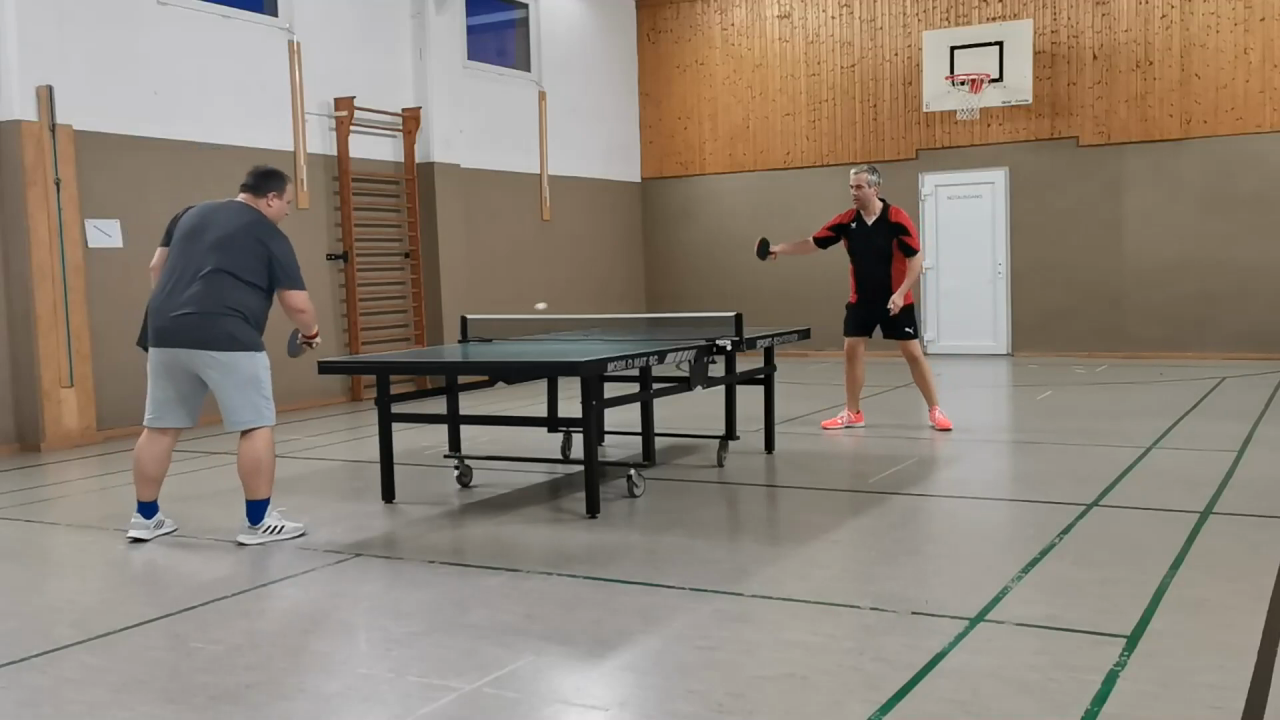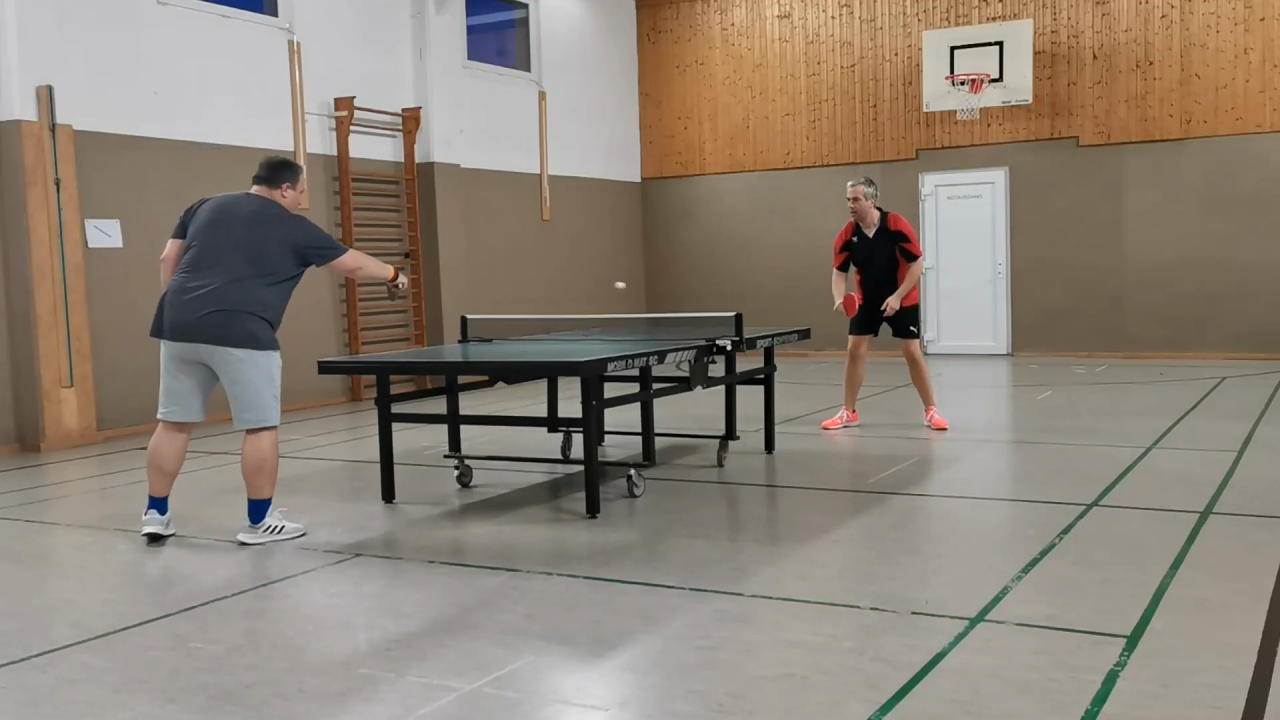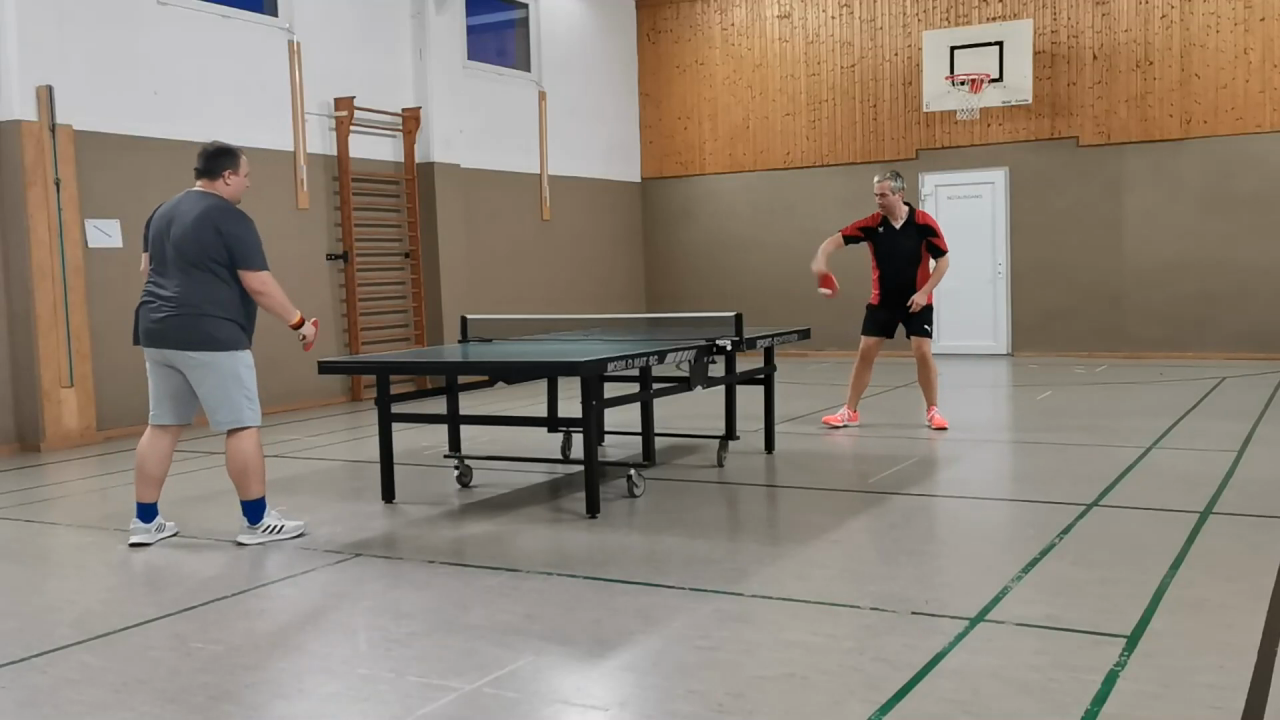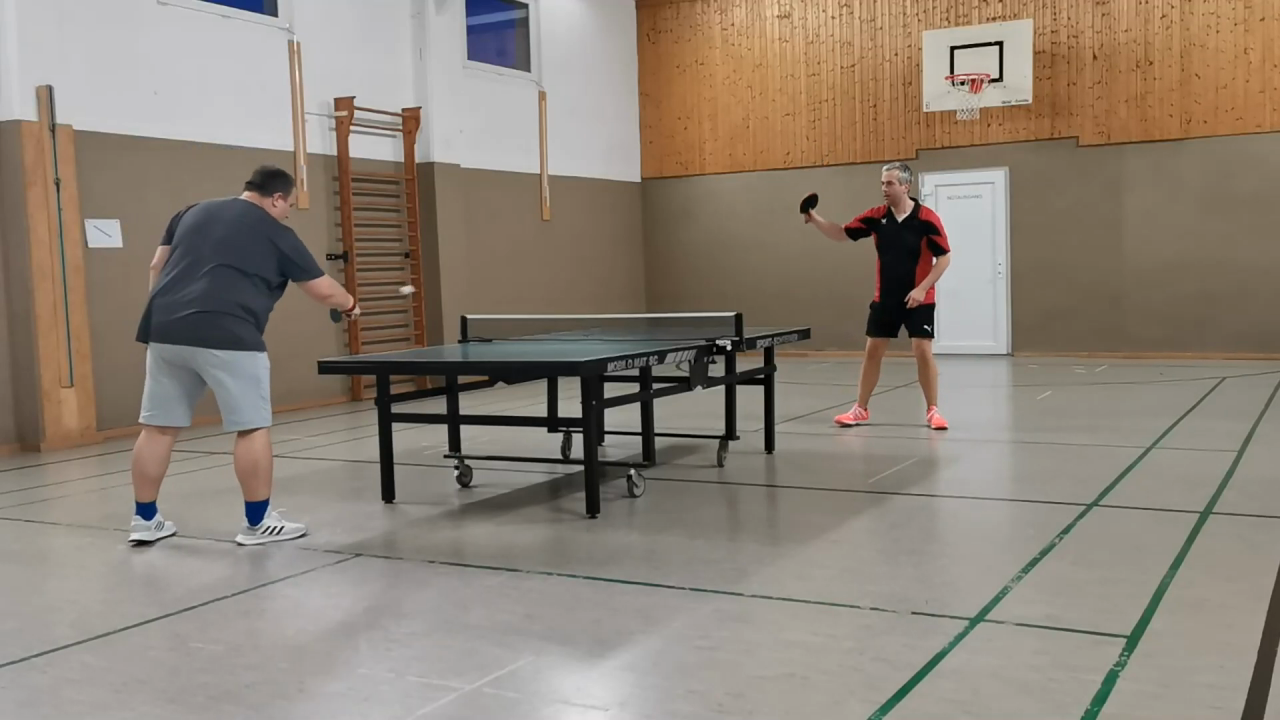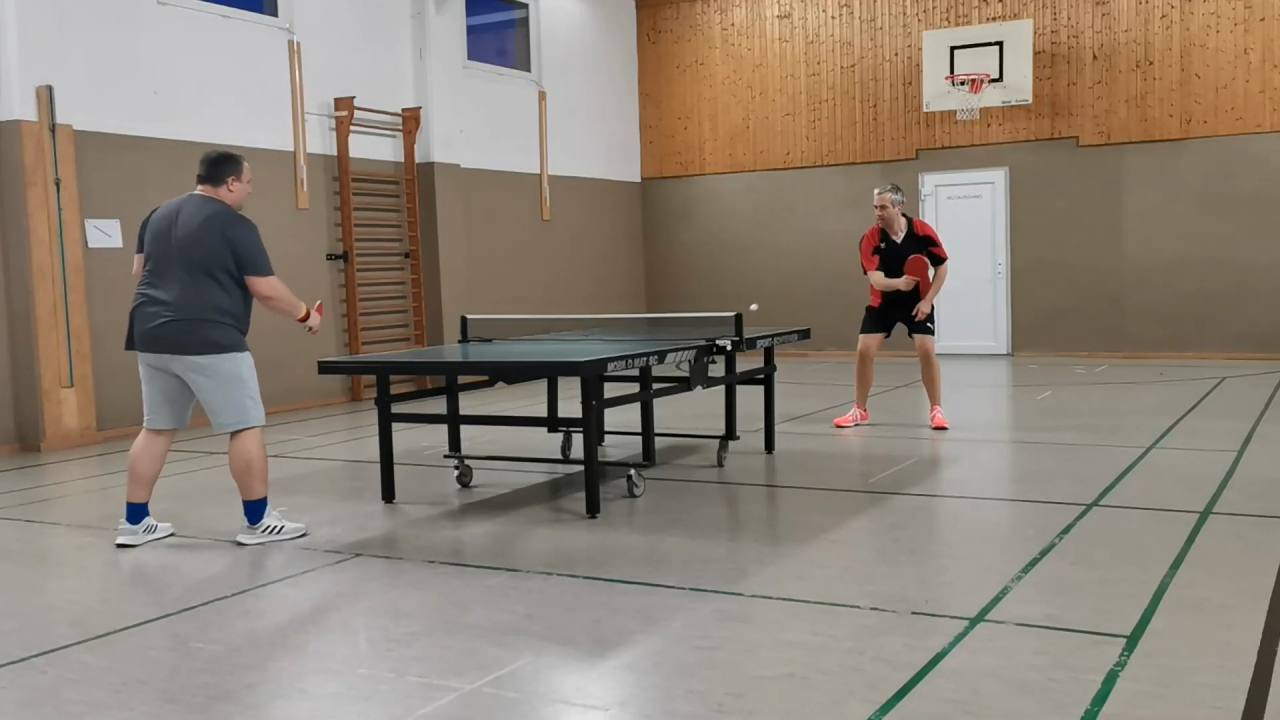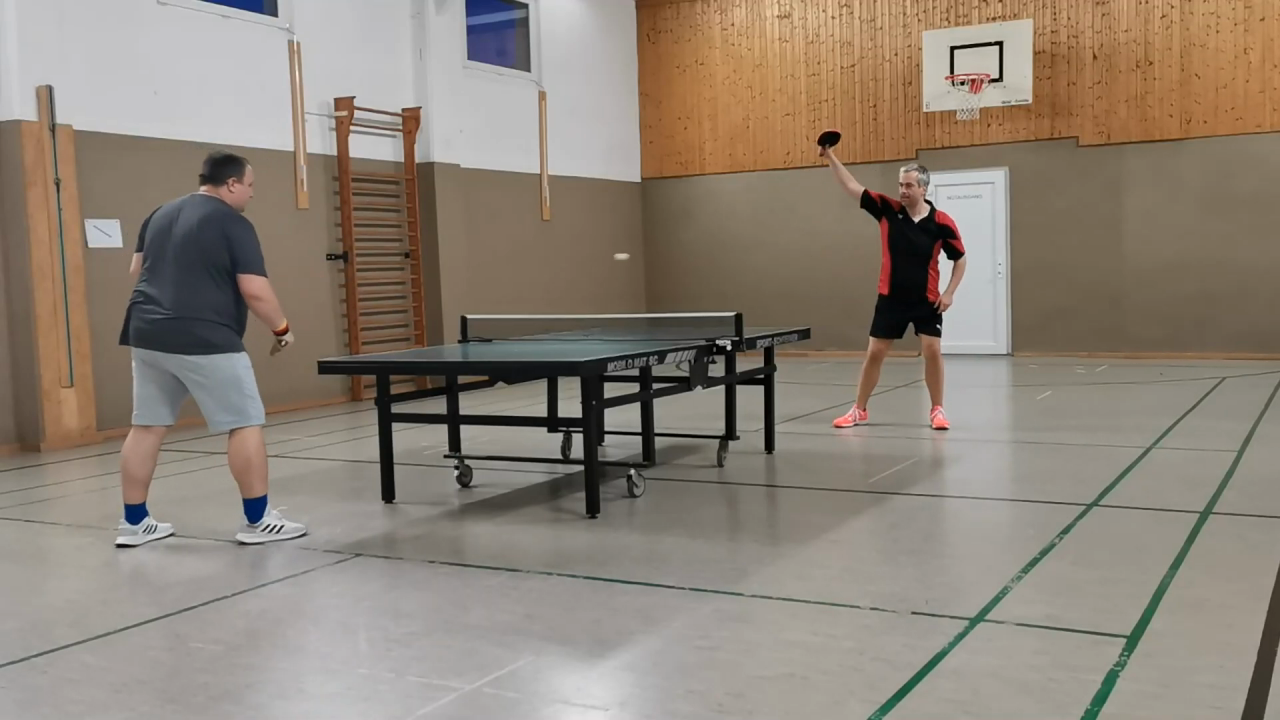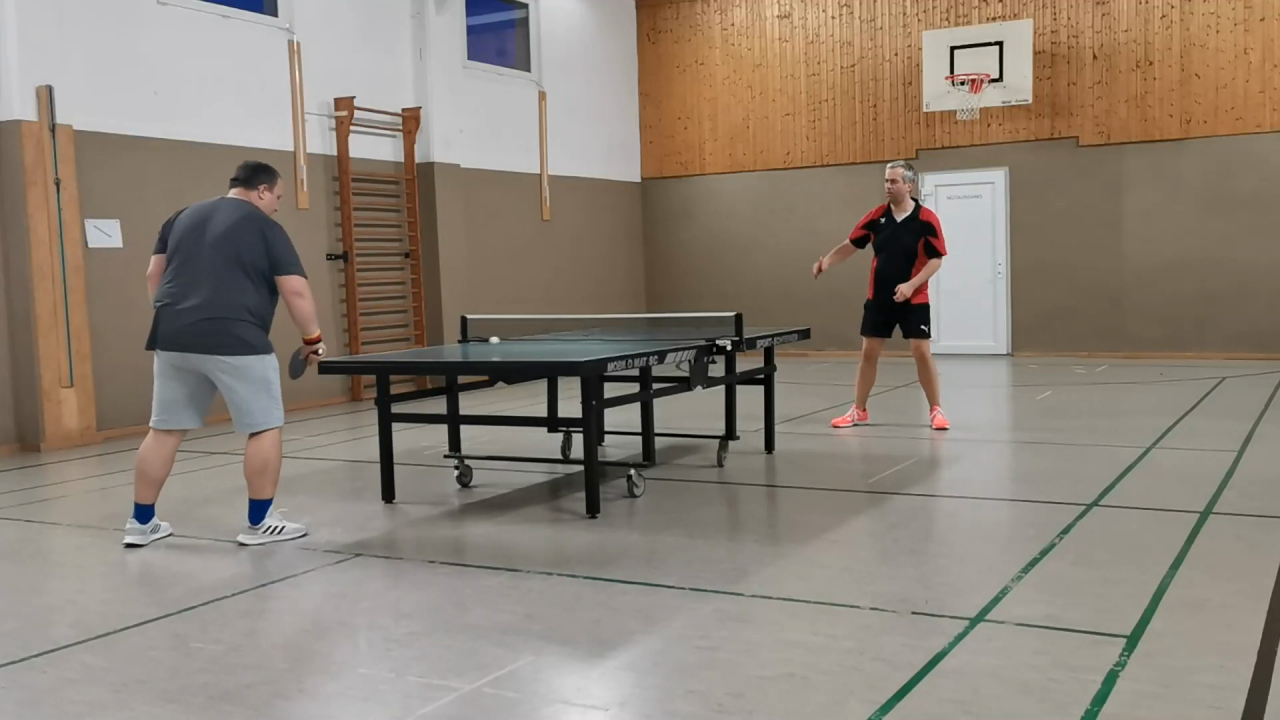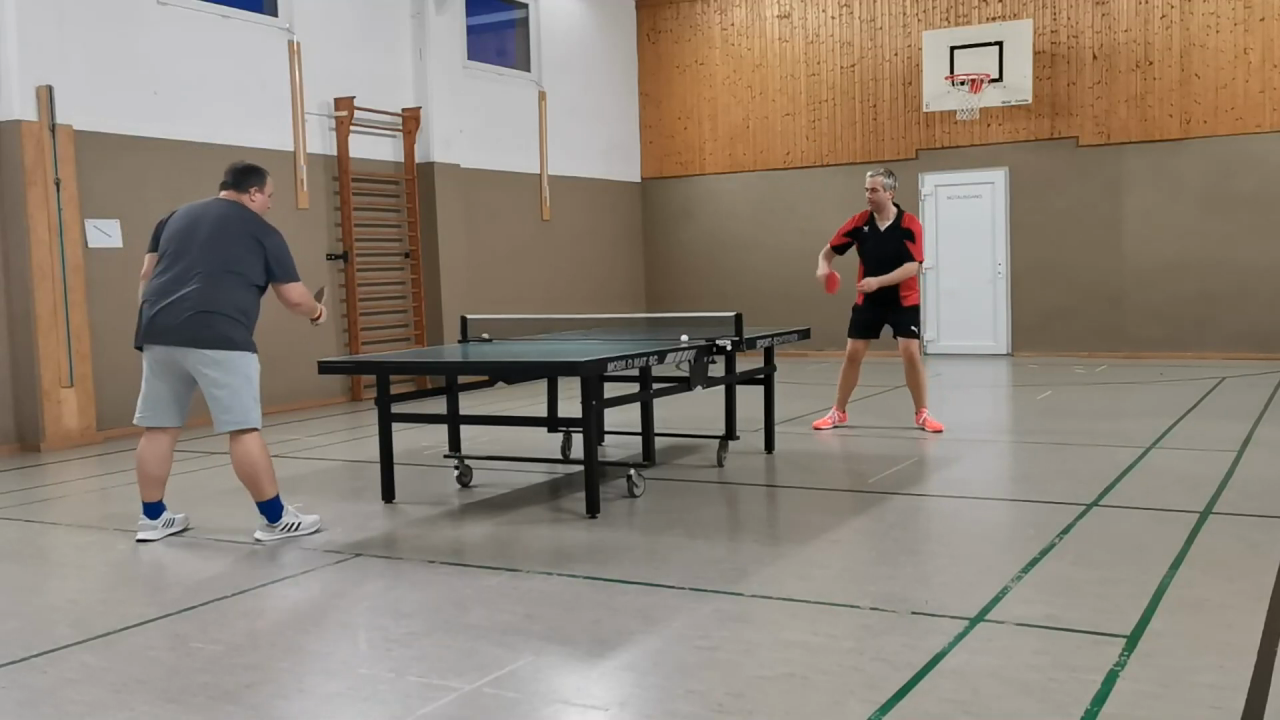
dt=0.5s
person 1, frame 1
left shoulder: (191, 214)
right shoulder: (269, 236)
left elbow: (157, 266)
right elbow: (299, 303)
right wrist: (310, 333)
left hip: (166, 335)
right hip: (226, 339)
left knee: (160, 427)
right knee: (256, 426)
left ankle: (146, 518)
right ankle: (259, 521)
person 1, frame 2
left shoulder: (204, 207)
right shoulder: (292, 227)
left elbow: (168, 260)
right elbow: (351, 264)
right wrist: (392, 274)
left hip: (181, 329)
right hip: (240, 335)
left knee: (174, 423)
right knee: (261, 426)
left ankle: (156, 514)
right ankle: (259, 521)
person 1, frame 3
left shoulder: (163, 212)
right shoulder: (231, 219)
left elbow: (149, 270)
right elbow: (259, 285)
right wrist: (298, 321)
left hip: (159, 333)
right hip: (212, 337)
left knee: (162, 426)
right knee: (242, 426)
left ankle: (145, 521)
right ankle: (257, 521)
person 1, frame 4
left shoulder: (192, 213)
right shoulder: (277, 234)
left elbow: (157, 266)
right elbow: (323, 289)
right wrist: (350, 304)
left hip: (167, 334)
right hip: (226, 338)
left knee: (159, 426)
right knee: (252, 427)
left ankle: (145, 519)
right ankle: (258, 522)
person 1, frame 5
left shoulder: (159, 215)
right shoulder: (235, 226)
left elbow: (140, 271)
right elbow: (266, 291)
right wrist: (304, 315)
left hip: (153, 338)
right hip: (210, 341)
left knee: (157, 429)
right knee: (246, 426)
left ankle: (134, 522)
right ankle: (259, 521)
person 1, frame 6
left shoulder: (161, 215)
right shoulder: (234, 225)
left elbow: (137, 270)
right elbow: (255, 292)
right wrist: (282, 328)
left hip: (149, 336)
right hip: (205, 340)
left knee: (146, 427)
right knee: (246, 424)
left ankle: (134, 522)
right ankle: (258, 520)
person 1, frame 7
left shoulder: (183, 218)
right shoulder: (267, 229)
left elbow: (155, 275)
right elbow: (296, 291)
right wrist: (313, 338)
left hip: (174, 340)
right hip: (235, 342)
left knee: (165, 429)
right knee: (265, 427)
left ankle: (141, 522)
right ankle: (261, 522)
person 1, frame 8
left shoulder: (176, 217)
right shoulder: (262, 232)
left elbow: (147, 275)
right elbow: (293, 297)
right wrist: (316, 311)
left hip: (161, 335)
right hip: (218, 339)
left knee: (159, 427)
right knee: (244, 430)
left ankle: (152, 517)
right ankle: (275, 518)
person 2, frame 1
left shoulder: (897, 218)
right shoulder: (845, 221)
left elbow: (916, 259)
right elbow: (812, 244)
left wrist: (900, 292)
right wrist: (779, 249)
left hip: (895, 300)
right hip: (860, 300)
left knee: (914, 353)
right knee: (852, 352)
left ankle: (935, 410)
right ankle: (853, 413)
person 2, frame 2
left shoulder: (897, 226)
right shoulder: (846, 235)
left elbow: (917, 265)
right elbow: (839, 273)
left wrist: (897, 297)
right wrist: (840, 298)
left hip: (902, 301)
right hip: (866, 302)
left knee: (913, 354)
right knee: (855, 352)
left ankle: (931, 411)
right ankle: (848, 412)
person 2, frame 3
left shoulder: (924, 223)
right shoulder: (872, 224)
left elbow: (943, 260)
right elbow: (837, 239)
left wrist: (924, 292)
right wrist: (820, 259)
left hip: (917, 301)
right hip: (881, 301)
left knee: (923, 353)
right knee: (866, 352)
left ankle: (932, 412)
right ankle: (850, 411)
person 2, frame 4
left shoulder: (927, 218)
right shoulder: (876, 216)
left elbow: (944, 258)
right elbow: (840, 234)
left wrist: (922, 288)
right wrist: (815, 220)
left hip: (918, 300)
right hip: (884, 299)
left knee: (923, 352)
right knee: (872, 352)
left ankle: (932, 411)
right ankle: (861, 409)
person 2, frame 5
left shoulder: (923, 232)
right shoulder: (870, 238)
left elbow: (941, 267)
right elbow: (874, 278)
left wrist: (928, 300)
right wrist: (898, 283)
left hip: (917, 304)
right hip: (882, 304)
left knee: (927, 351)
right knee: (864, 351)
left ankle: (936, 410)
right ankle: (860, 410)
person 2, frame 6
left shoulder: (943, 223)
right shoulder: (888, 209)
left elbow: (960, 259)
right elbow: (853, 188)
left wrist: (949, 292)
right wrist: (831, 157)
left hip: (927, 300)
right hip: (891, 297)
left knee: (933, 352)
right knee: (875, 353)
left ankle: (937, 410)
right ankle: (859, 410)
person 2, frame 7
left shoulder: (927, 220)
right shoulder: (876, 217)
left elbow: (936, 259)
right elbow: (850, 246)
left wrist: (911, 284)
right wrist: (826, 261)
left hip: (914, 300)
right hip: (878, 299)
left knee: (922, 353)
right knee: (869, 353)
left ankle: (936, 410)
right ankle: (859, 410)
person 2, frame 8
left shoulder: (909, 224)
right shoulder: (858, 223)
left elbow: (912, 267)
right elbow: (828, 251)
left wrist: (879, 281)
right wrist: (823, 267)
left hip: (903, 301)
right hip: (868, 302)
left knee: (911, 354)
right knee: (853, 354)
left ankle: (922, 414)
right ankle: (838, 412)
